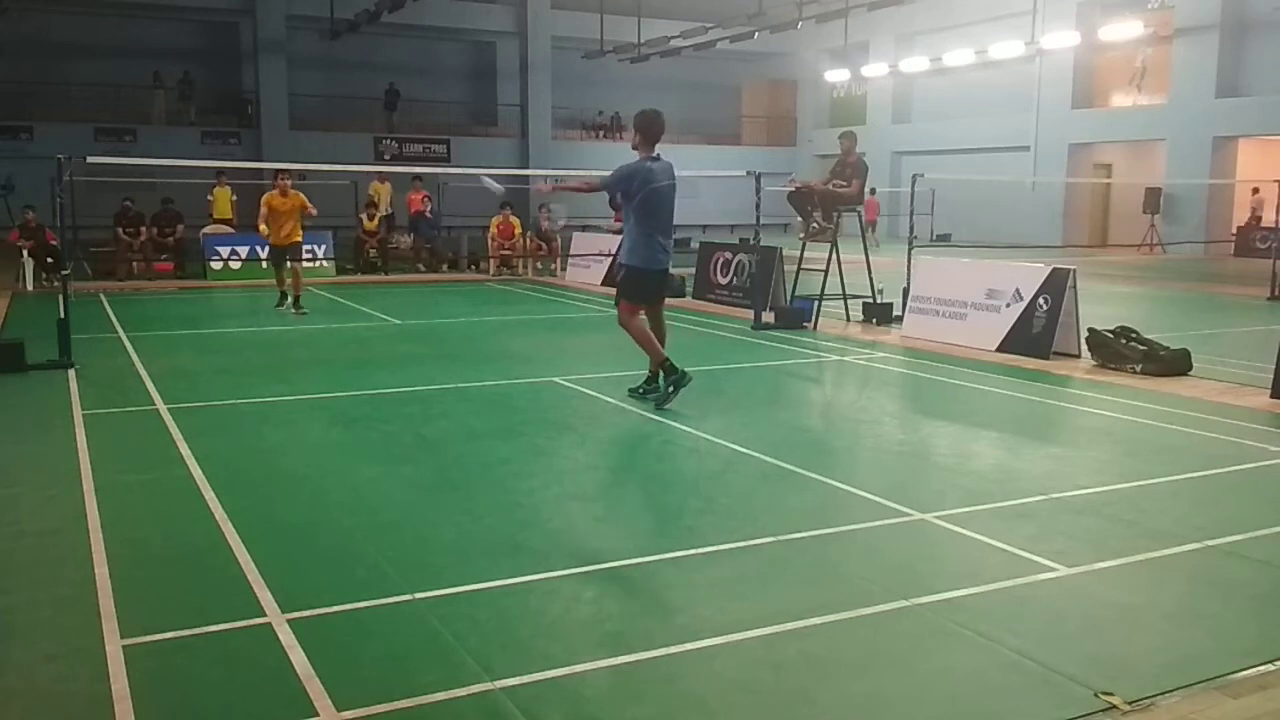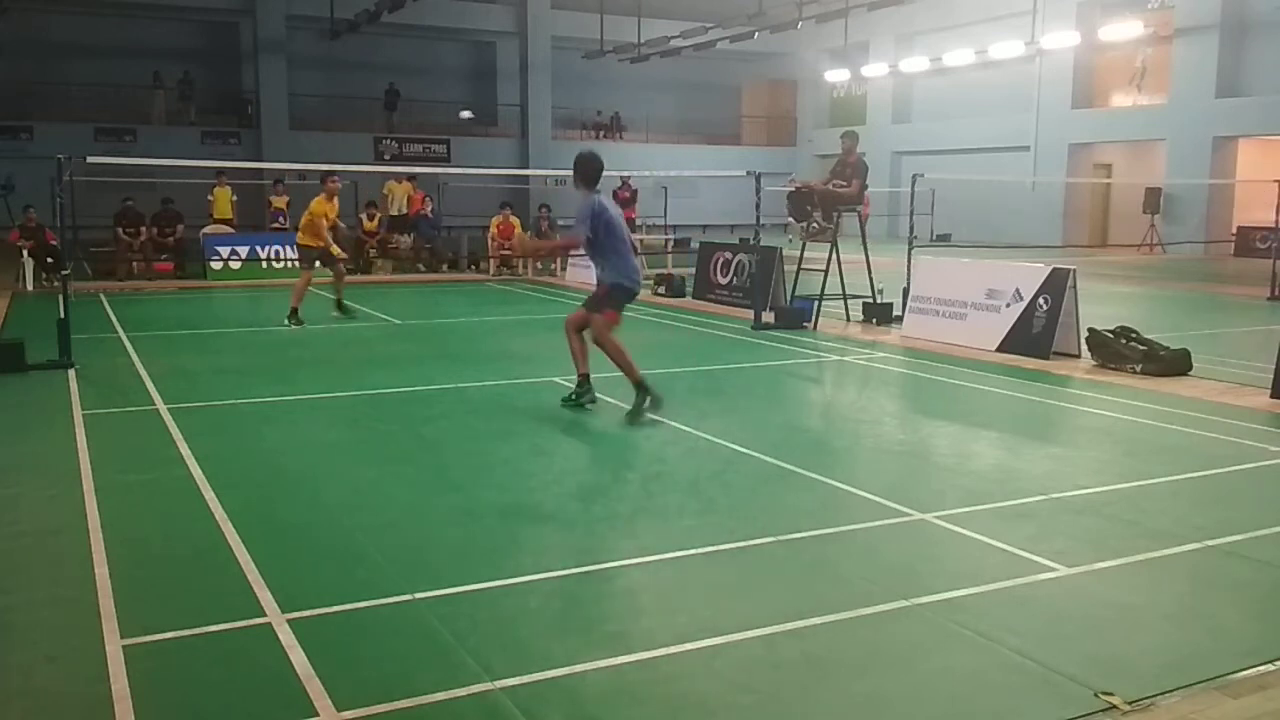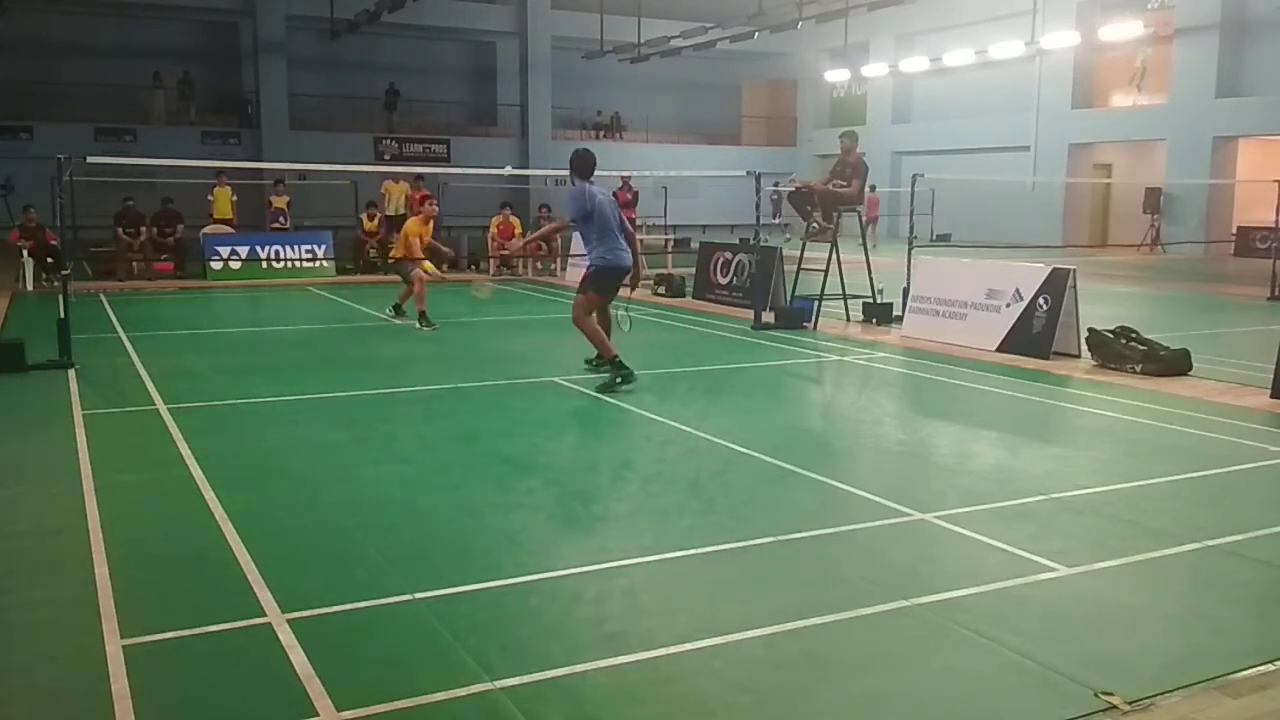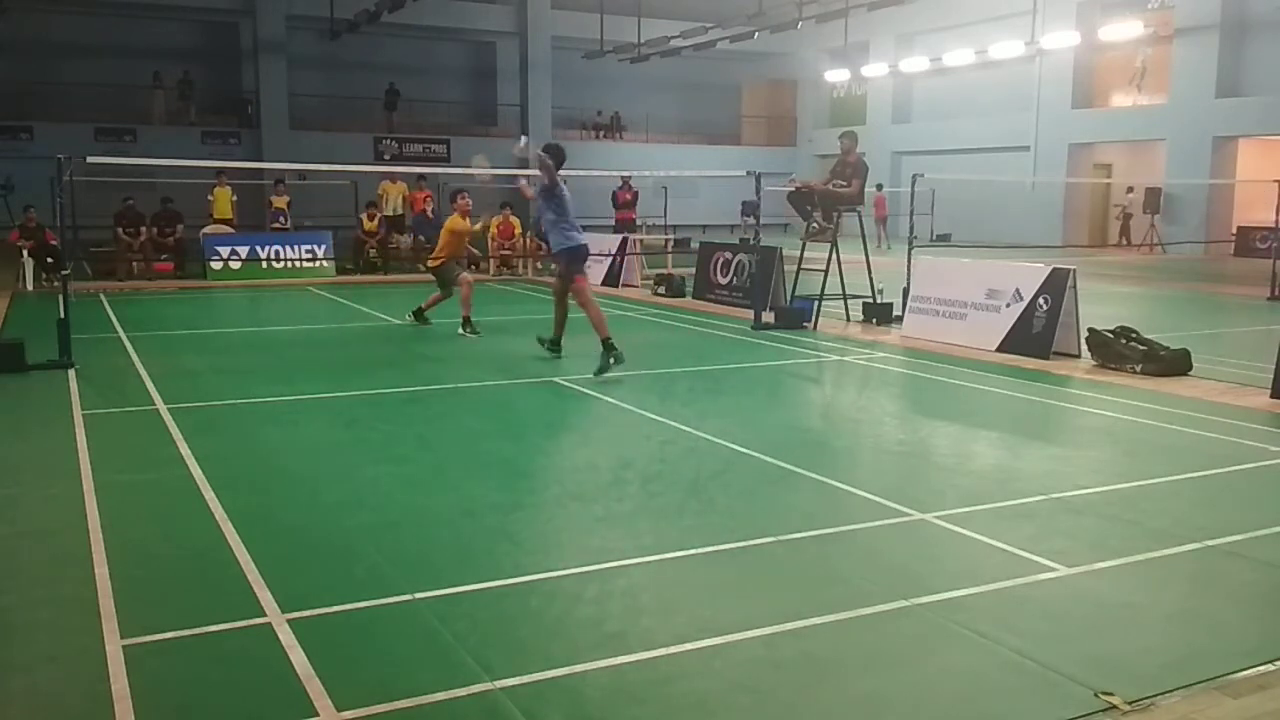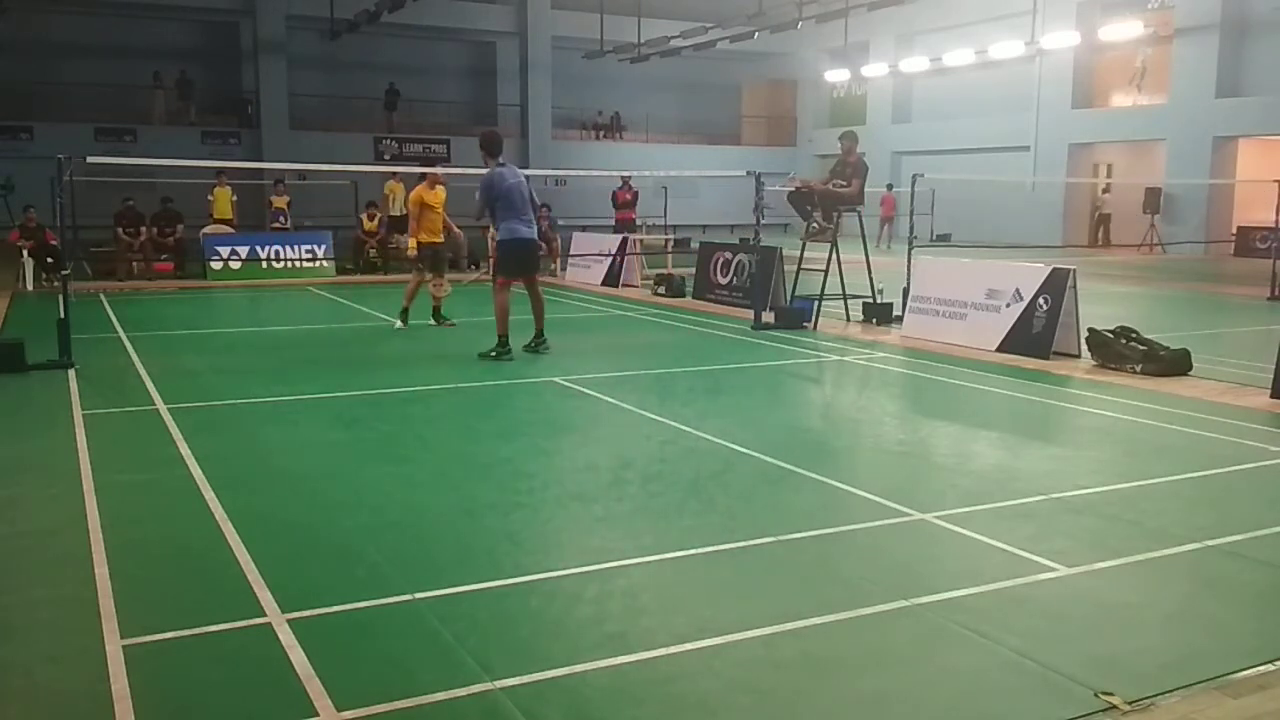
dt=1s
person 1, frame 1
left shoulder: (633, 171)
right shoulder: (667, 169)
left elbow: (592, 186)
left wrist: (555, 186)
left hip: (637, 258)
right hip: (661, 256)
left knee: (627, 317)
right knee: (654, 316)
left ankle: (672, 371)
right ankle: (653, 379)
person 1, frame 2
left shoulder: (589, 204)
right shoulder: (604, 203)
left elbow: (577, 241)
left wrist: (536, 248)
left hip: (619, 280)
right hip: (616, 279)
left knee: (600, 334)
right knee: (572, 324)
left ankle: (643, 392)
right ankle: (584, 387)
person 1, frame 3
left shoulder: (580, 192)
right shoulder: (603, 194)
left elbow: (562, 224)
right elbow: (630, 232)
left wrist: (527, 240)
right wrist: (636, 268)
left hip: (606, 262)
right hip: (623, 260)
left knee: (580, 316)
right knee: (600, 306)
left ankle: (619, 370)
right ankle: (604, 356)
person 1, frame 4
left shoulder: (551, 183)
right shoulder: (548, 187)
left elbow: (551, 171)
right elbow: (535, 197)
left wrist: (541, 160)
right wrist: (523, 186)
left hip: (569, 247)
right hip: (565, 247)
left knee: (583, 297)
right knee: (559, 293)
left ankle: (610, 350)
right ankle: (555, 342)
person 1, frame 5
left shoulder: (489, 179)
right shoulder: (518, 173)
left elbow: (479, 214)
right elbow: (536, 204)
left wrist: (480, 202)
left hip: (508, 238)
right hip: (530, 237)
left knee: (501, 289)
right knee: (533, 287)
left ankle: (503, 345)
right ankle: (540, 337)
